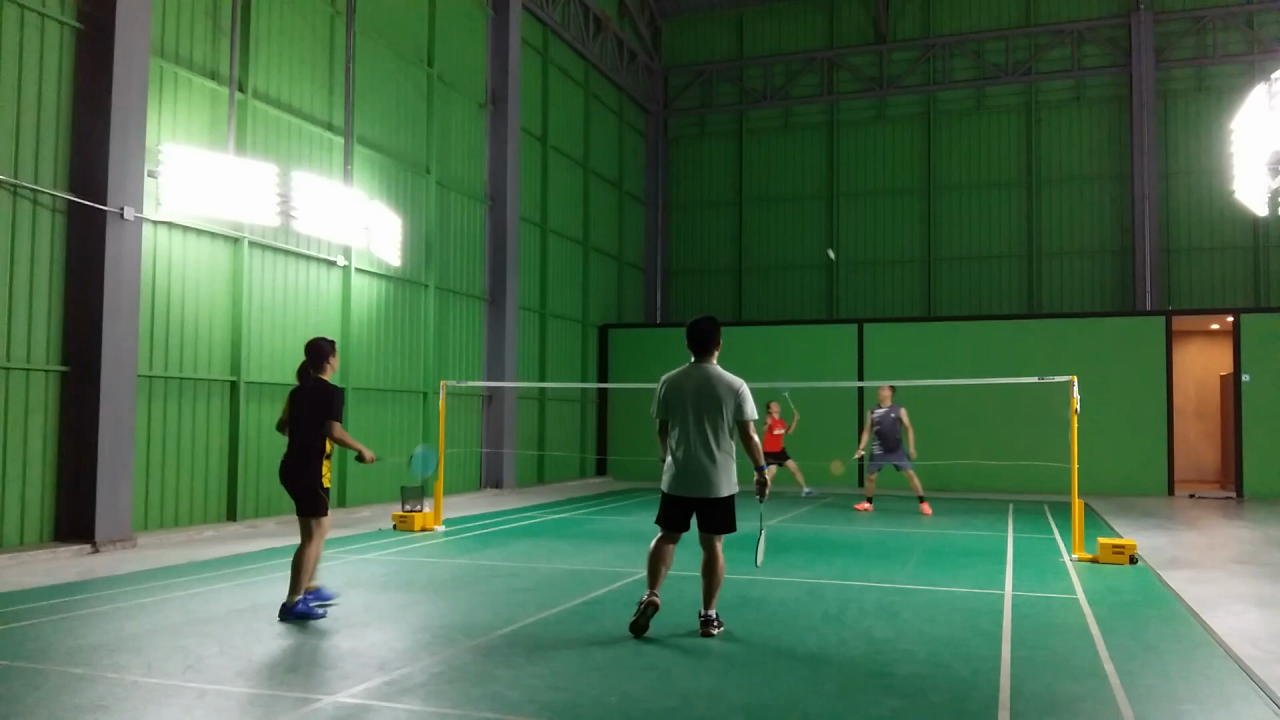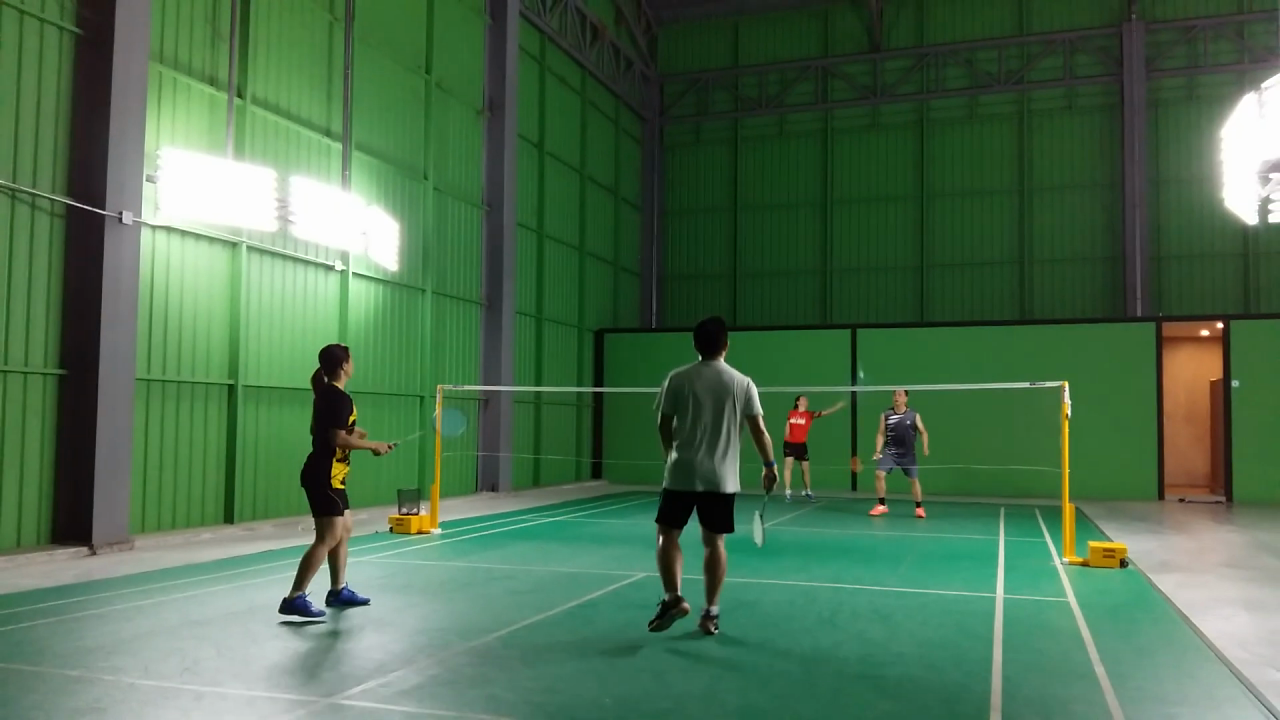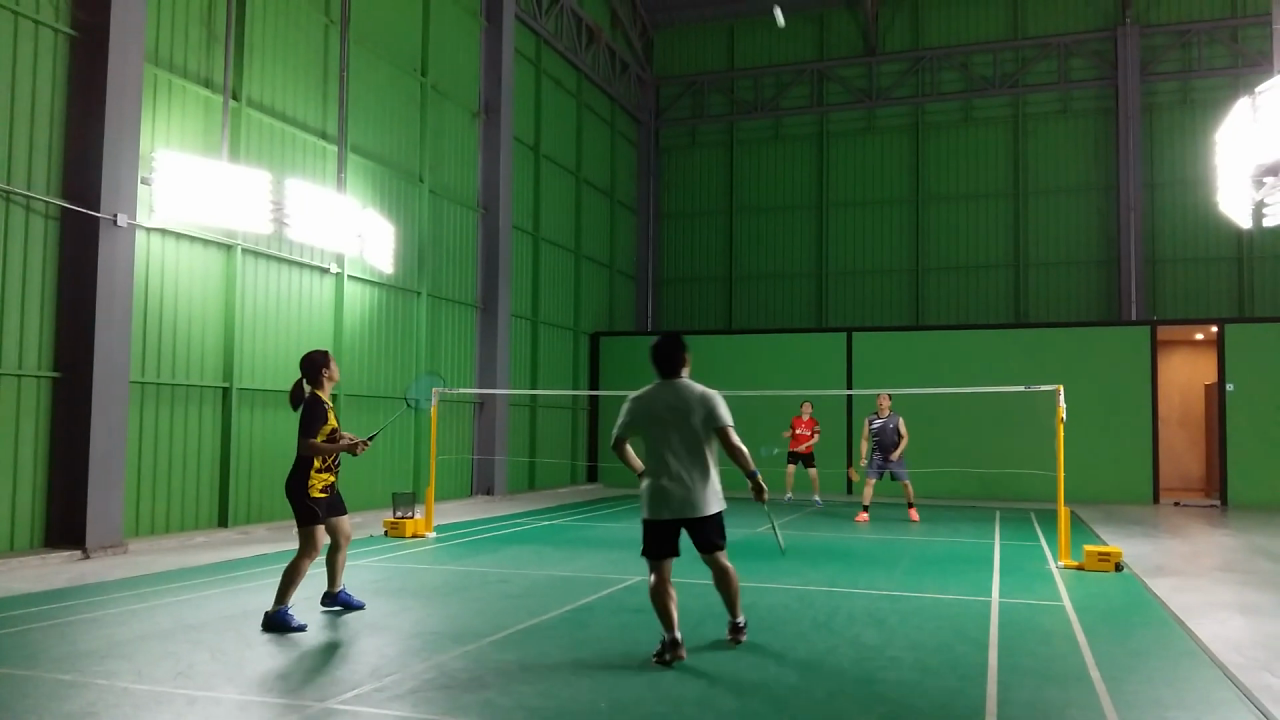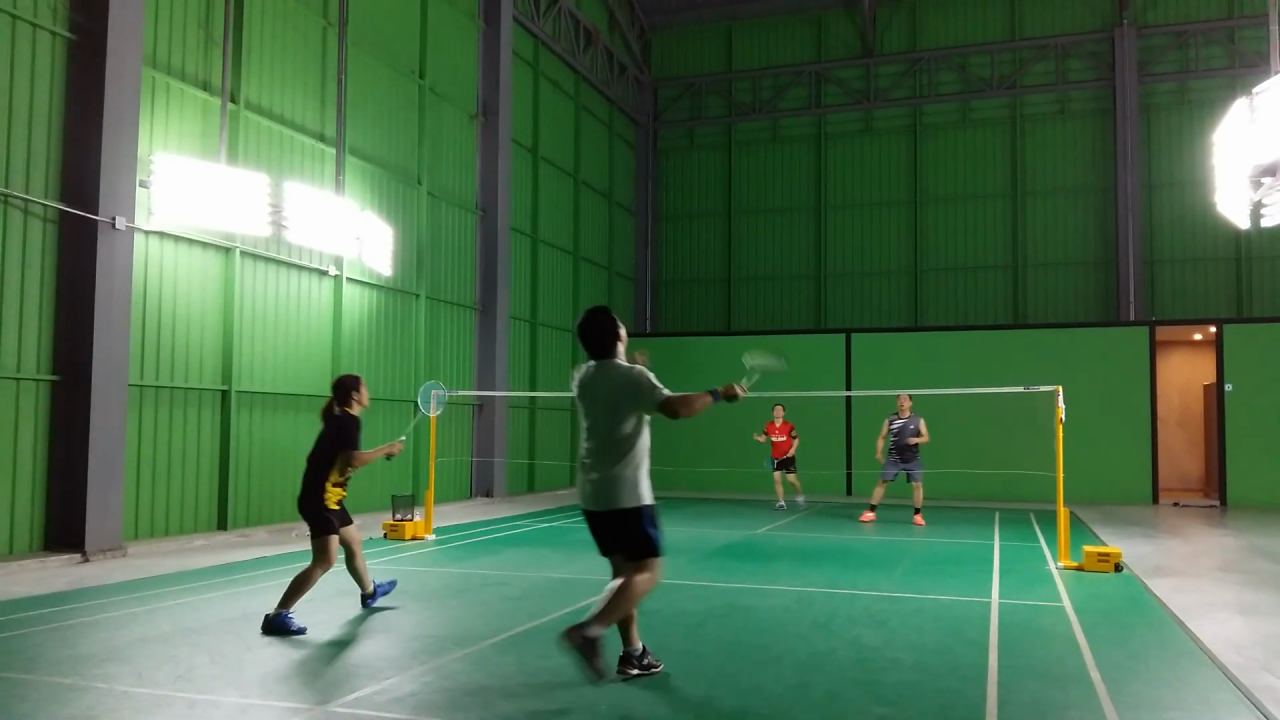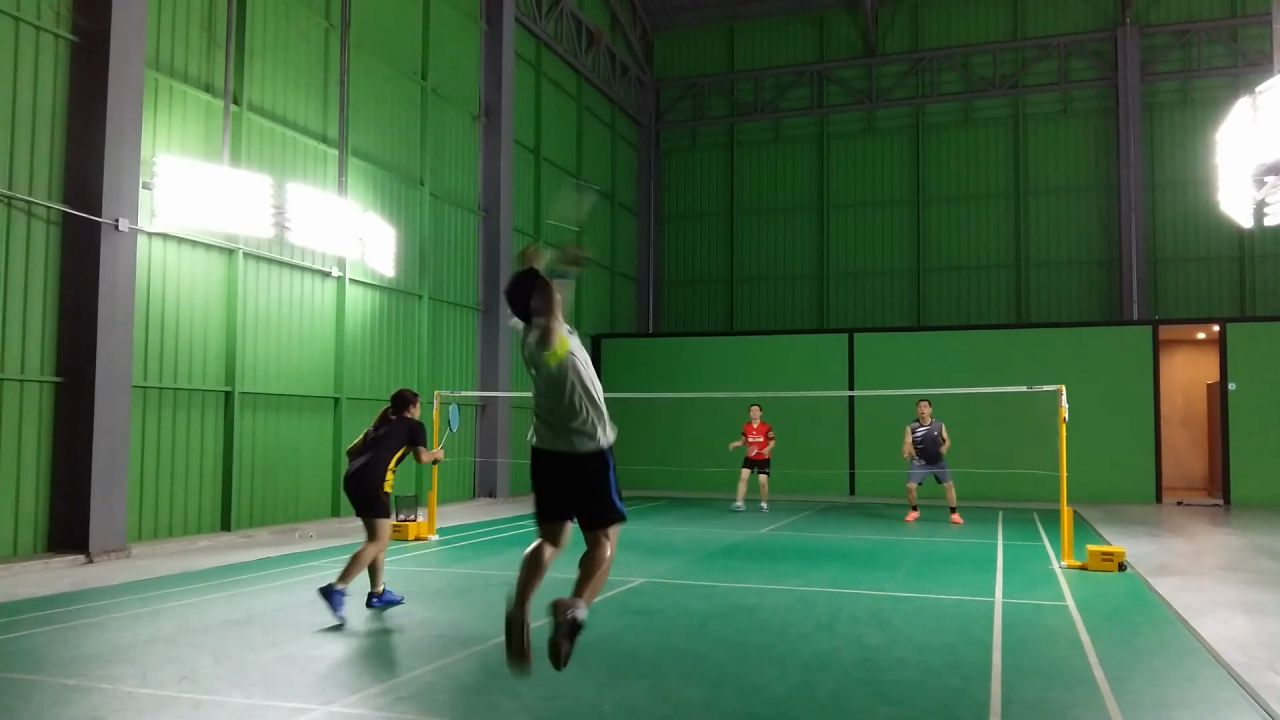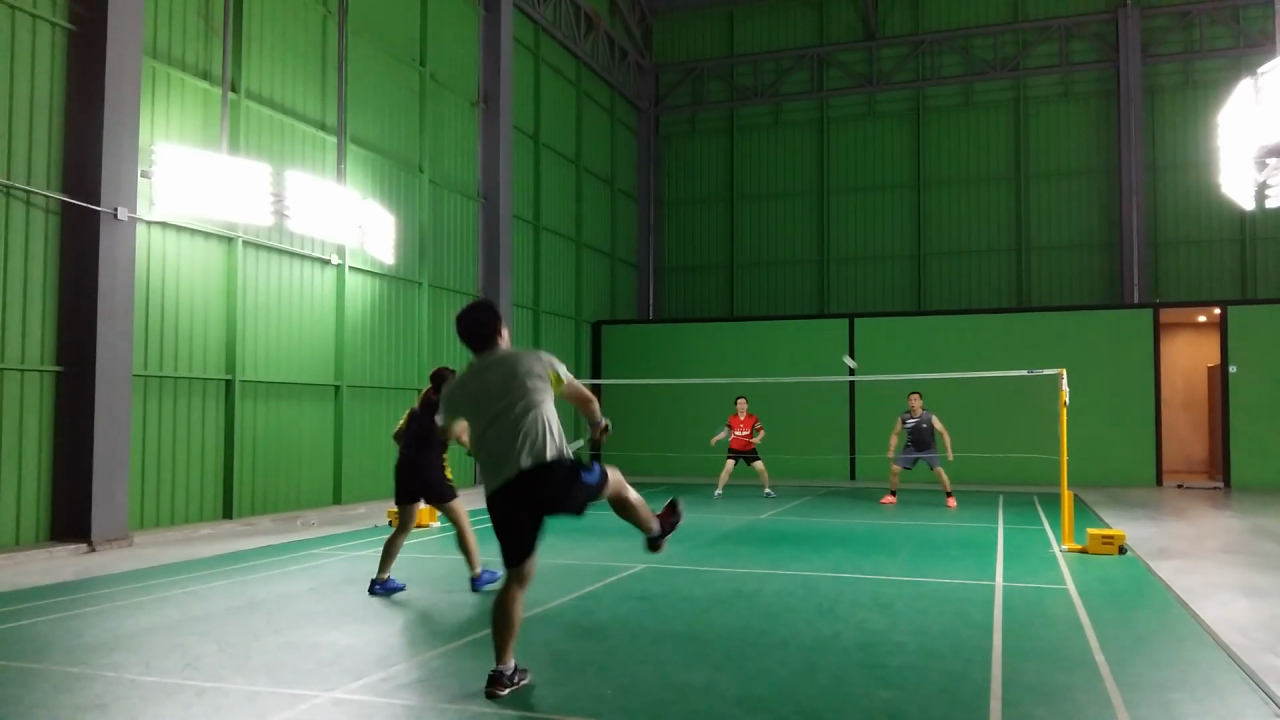
dt=0.4s
person 1, frame 1
left shoulder: (669, 382)
right shoulder: (735, 385)
left elbow: (662, 429)
right elbow: (748, 434)
right wrist: (761, 470)
left hip: (677, 478)
right hip: (718, 481)
left knee: (666, 538)
right knee: (712, 546)
left ankle: (651, 596)
right ankle: (708, 616)
person 1, frame 2
left shoulder: (677, 379)
right shoulder: (742, 383)
left elbow: (664, 425)
right elbow: (758, 429)
right wrist: (770, 465)
left hip: (681, 475)
right hip: (722, 479)
left knee: (668, 536)
right knee: (714, 543)
left ankle: (674, 598)
right ankle: (710, 612)
person 1, frame 3
left shoulder: (637, 402)
right shoulder: (707, 397)
left elbow: (618, 445)
right elbow: (731, 442)
left wrist: (641, 472)
right wrist: (754, 476)
left hip: (658, 502)
right hip: (702, 499)
left knee: (659, 572)
right knee: (717, 559)
left ankle: (673, 638)
right ankle: (737, 622)
person 1, frame 4
left shoulder: (584, 378)
right shoulder: (632, 377)
right elbow: (677, 408)
right wrist: (719, 393)
left hip: (594, 495)
right hip: (625, 494)
left knee: (632, 567)
right knee: (645, 572)
left ankle: (633, 654)
right ankle: (589, 630)
person 1, frame 5
left shoulder: (529, 333)
right shoulder: (548, 334)
left elbow: (538, 313)
right elbow: (549, 313)
left wrist: (549, 266)
right wrist: (559, 267)
left hip: (547, 451)
right hip: (586, 450)
left knee: (551, 540)
right knee: (604, 542)
left ankle: (518, 614)
right ankle: (572, 612)
person 1, frame 6
left shoulder: (459, 386)
right shoulder: (533, 361)
left elbow: (451, 430)
right elbow: (581, 396)
right wrist: (598, 422)
left hip: (504, 488)
right hip: (550, 471)
left knee: (516, 581)
right knee: (614, 482)
left ankle: (503, 671)
right ankle: (656, 531)
person 2, frame 1
left shoulder: (299, 391)
right shoulder: (331, 392)
left elbow: (282, 426)
right elbow: (333, 432)
right wrist: (361, 449)
left hip: (293, 467)
right hip: (311, 471)
left knee: (316, 532)
right knee: (313, 537)
left ankle: (309, 588)
right ankle: (293, 603)
person 2, frame 2
left shoulder: (325, 395)
right shoulder: (340, 398)
right elbow: (337, 439)
left wrist: (349, 430)
right wrist: (373, 446)
left hip: (329, 475)
right hip: (324, 476)
left knee: (343, 532)
right knee: (328, 539)
left ankle: (338, 590)
right ankle: (295, 597)
person 2, frame 3
left shoulder: (324, 402)
right shoulder: (315, 404)
right elbow: (306, 446)
left wrist: (339, 436)
right wrist: (345, 447)
left hip: (326, 484)
right hip: (308, 487)
left knee: (343, 537)
right knee: (310, 551)
left ankle: (334, 592)
right ankle: (276, 613)
person 2, frame 4
left shoulder: (336, 422)
right shoulder: (350, 422)
left elbow: (317, 458)
right elbow: (356, 459)
right wrist: (387, 448)
left hip: (328, 498)
right hip: (321, 499)
left knee: (353, 544)
right knee: (325, 561)
left ankle: (370, 591)
right ankle: (278, 615)
person 2, frame 5
left shoulder: (380, 425)
right shoulder: (414, 426)
left elbow: (351, 451)
right elbow: (421, 456)
right wrist: (436, 455)
left hip: (353, 478)
right hip: (372, 481)
left knee: (377, 538)
right knee: (378, 541)
left ankle: (377, 592)
right ankle: (336, 588)
person 2, frame 6
left shoulder: (417, 409)
left elbow: (398, 436)
right elbow: (461, 437)
right wrist: (470, 446)
left hip: (406, 467)
right hip: (431, 470)
left knee: (404, 527)
right knee: (461, 521)
left ankle: (381, 580)
right ankle: (477, 575)
